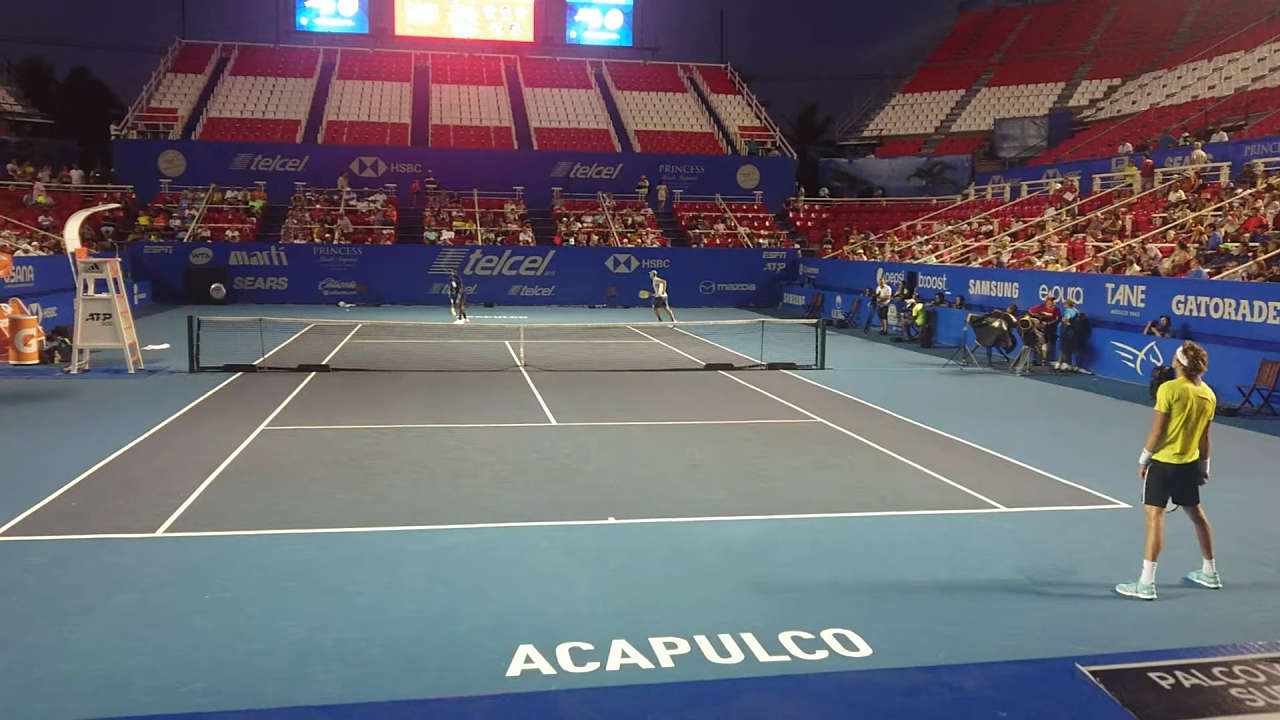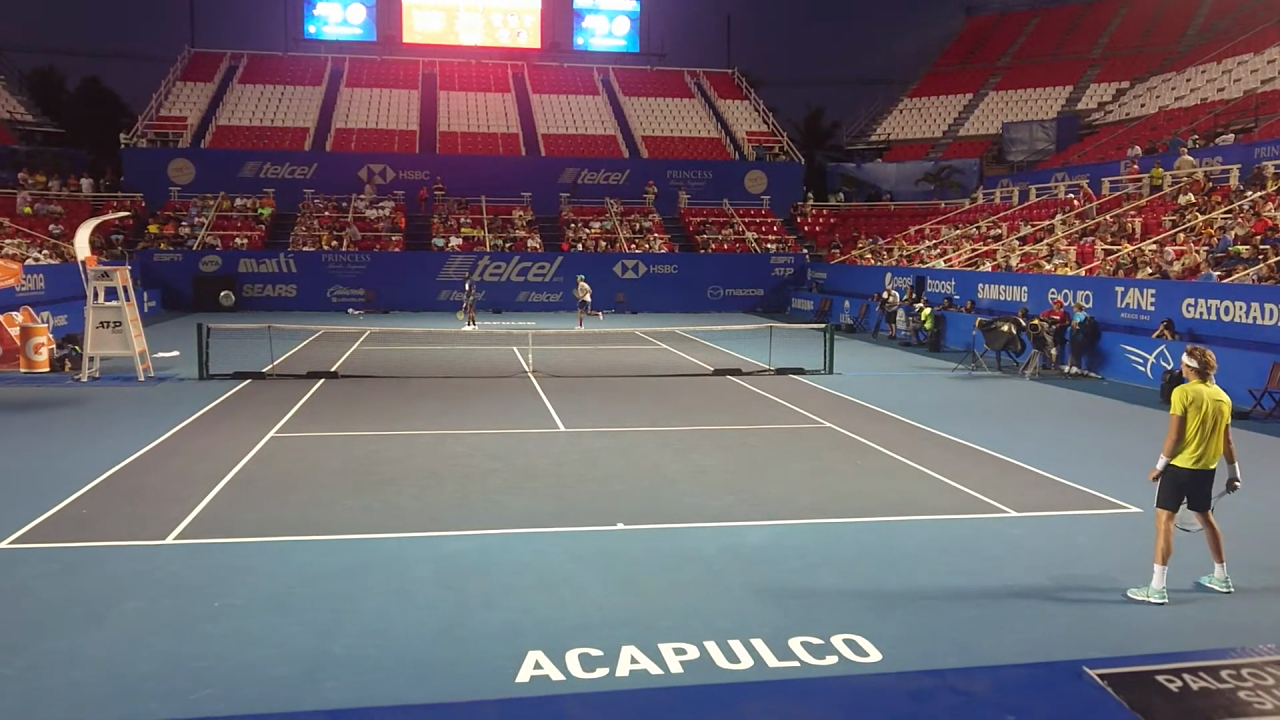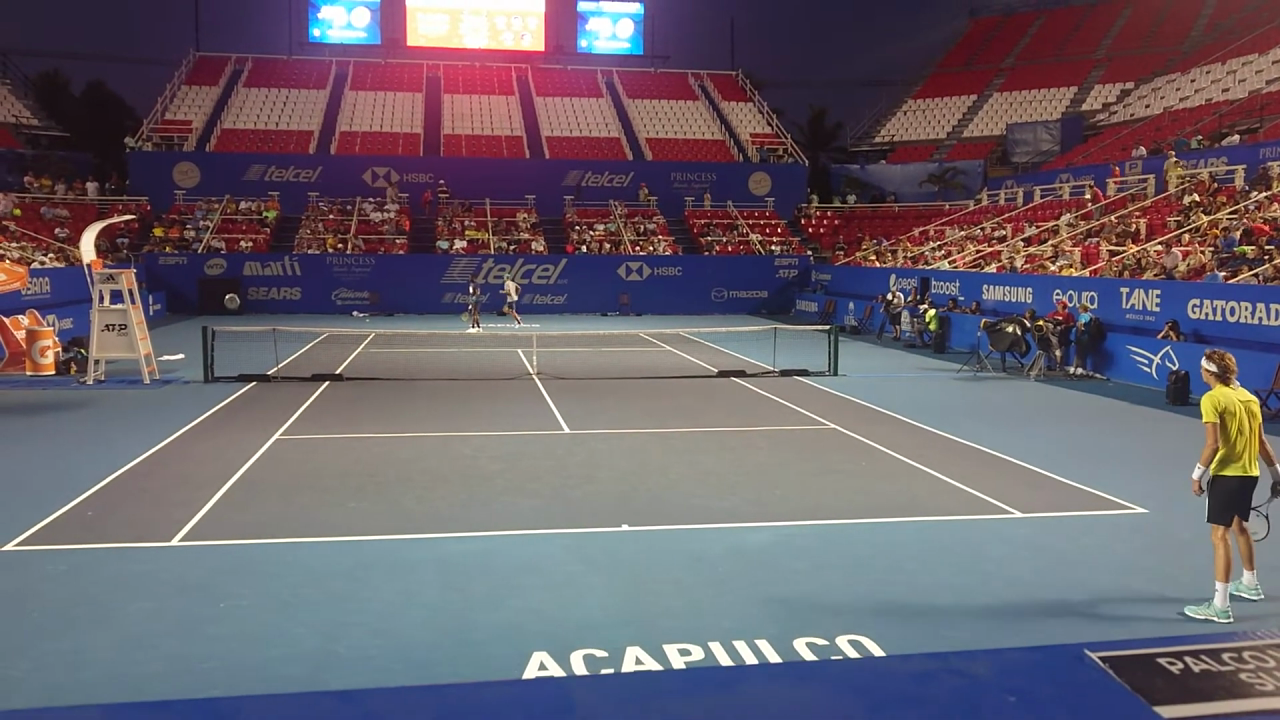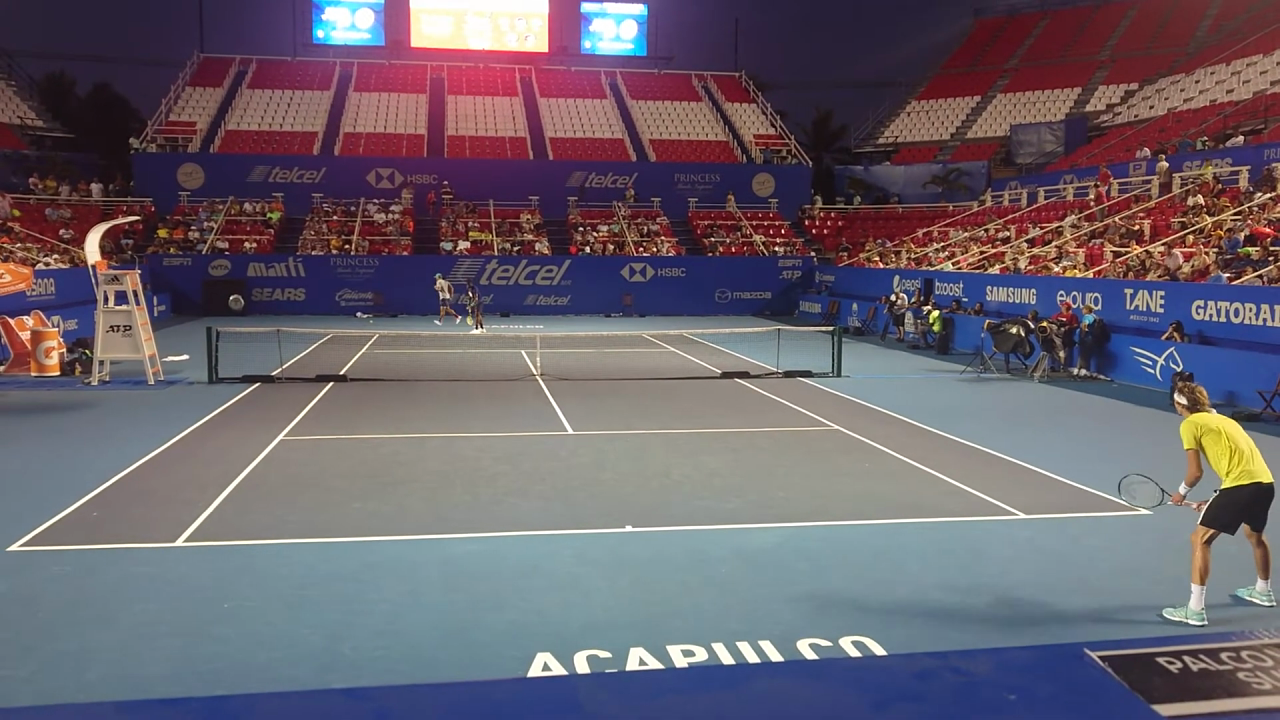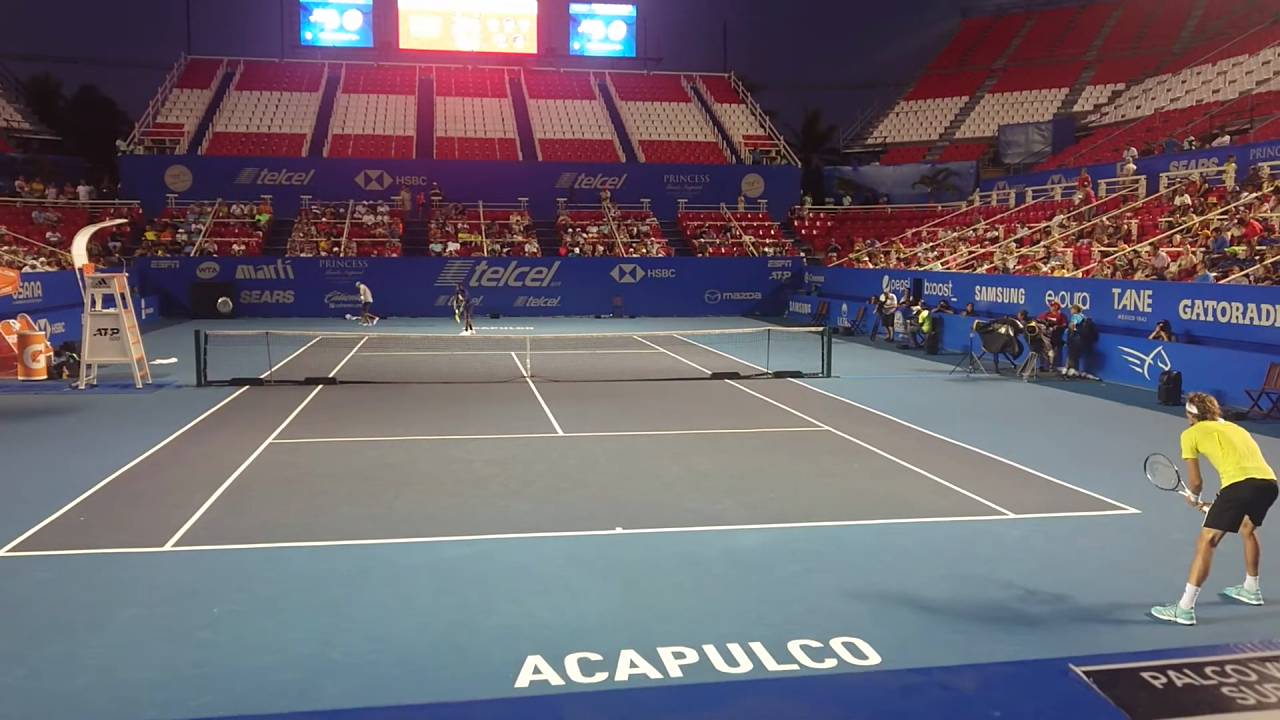
dt=1s
person 1, frame 1
left shoulder: (1169, 389)
right shoulder: (1208, 395)
left elbow: (1157, 431)
right elbow: (1205, 436)
left wrist: (1143, 459)
right wrist: (1204, 467)
left hip: (1163, 463)
right hip: (1189, 464)
left knee: (1154, 517)
right knee: (1196, 514)
left ankle: (1146, 583)
right ankle: (1210, 572)
person 1, frame 2
left shoulder: (1183, 392)
right shoulder: (1223, 397)
left elbow: (1174, 436)
right elbow: (1227, 441)
left wrist: (1160, 465)
right wrist: (1234, 473)
left hip: (1180, 467)
right hip: (1206, 469)
left knee: (1164, 521)
right knee: (1206, 519)
left ankle: (1157, 588)
right ankle: (1221, 577)
person 1, frame 3
left shoulder: (1212, 399)
right shoulder: (1249, 397)
left elbow: (1213, 445)
left wrist: (1197, 475)
left hip: (1225, 474)
right hip: (1249, 474)
left knee: (1220, 535)
right knee: (1238, 526)
left ankle: (1220, 605)
right ankle: (1250, 584)
person 1, frame 4
left shoulder: (1190, 424)
right shoulder: (1223, 420)
left elbow: (1195, 472)
left wrist: (1181, 493)
right wrist: (1213, 502)
left hip: (1241, 485)
right hip: (1265, 483)
left knee: (1200, 539)
right knee: (1255, 536)
left ankle: (1195, 609)
right ankle: (1263, 591)
person 1, frame 5
left shoulder: (1190, 434)
right shoulder: (1235, 428)
left elbow: (1196, 481)
left wrist: (1194, 498)
right wrist: (1222, 505)
left hip: (1242, 484)
left knee: (1206, 542)
right knee: (1248, 528)
left ankle: (1185, 608)
right ankle: (1251, 589)
